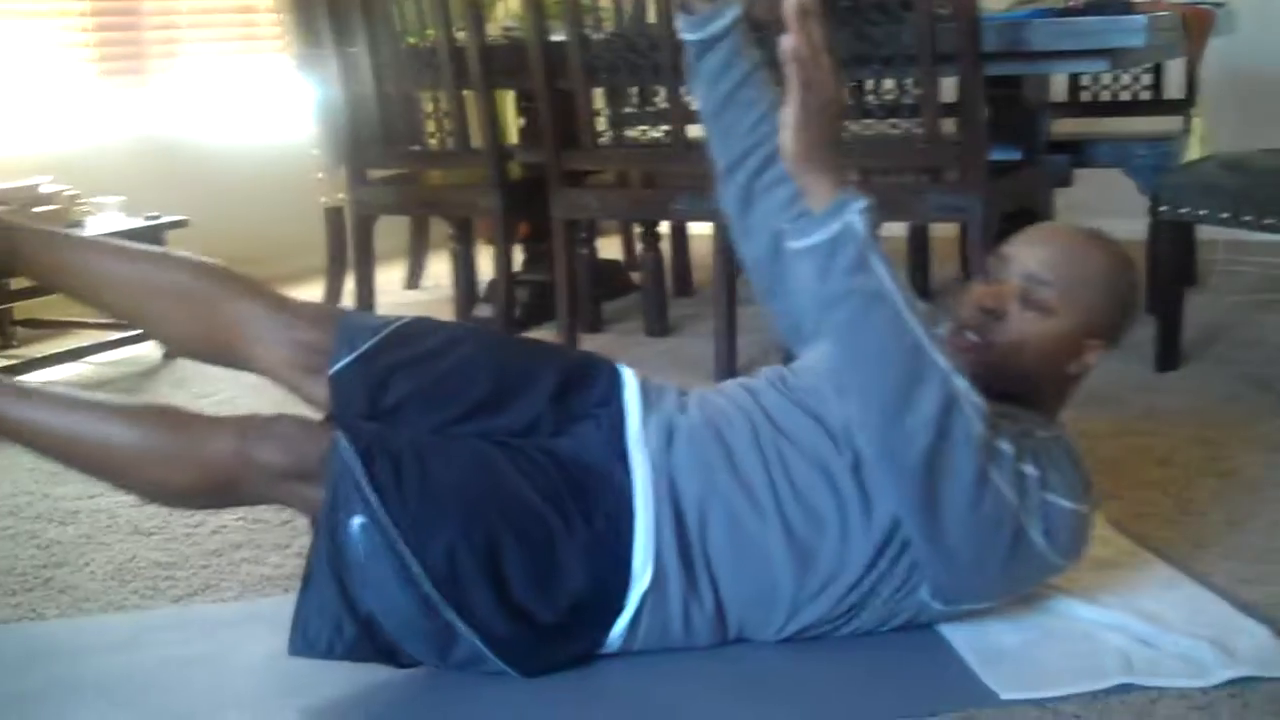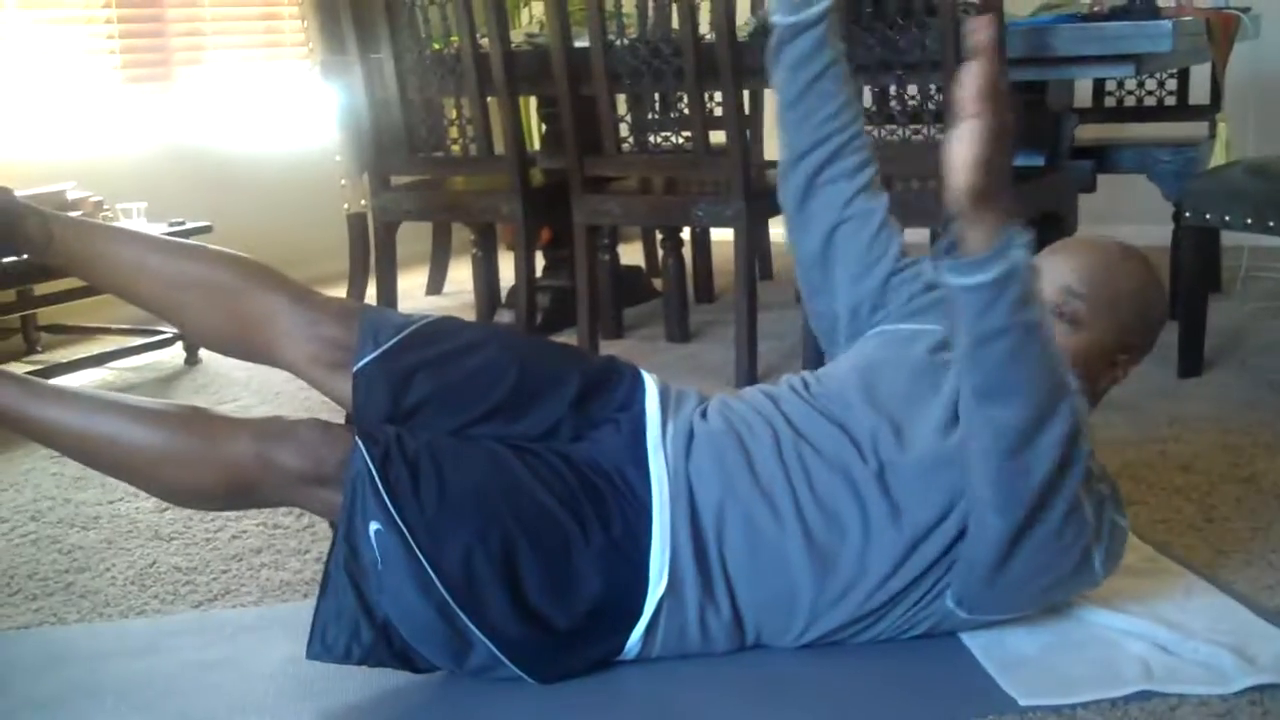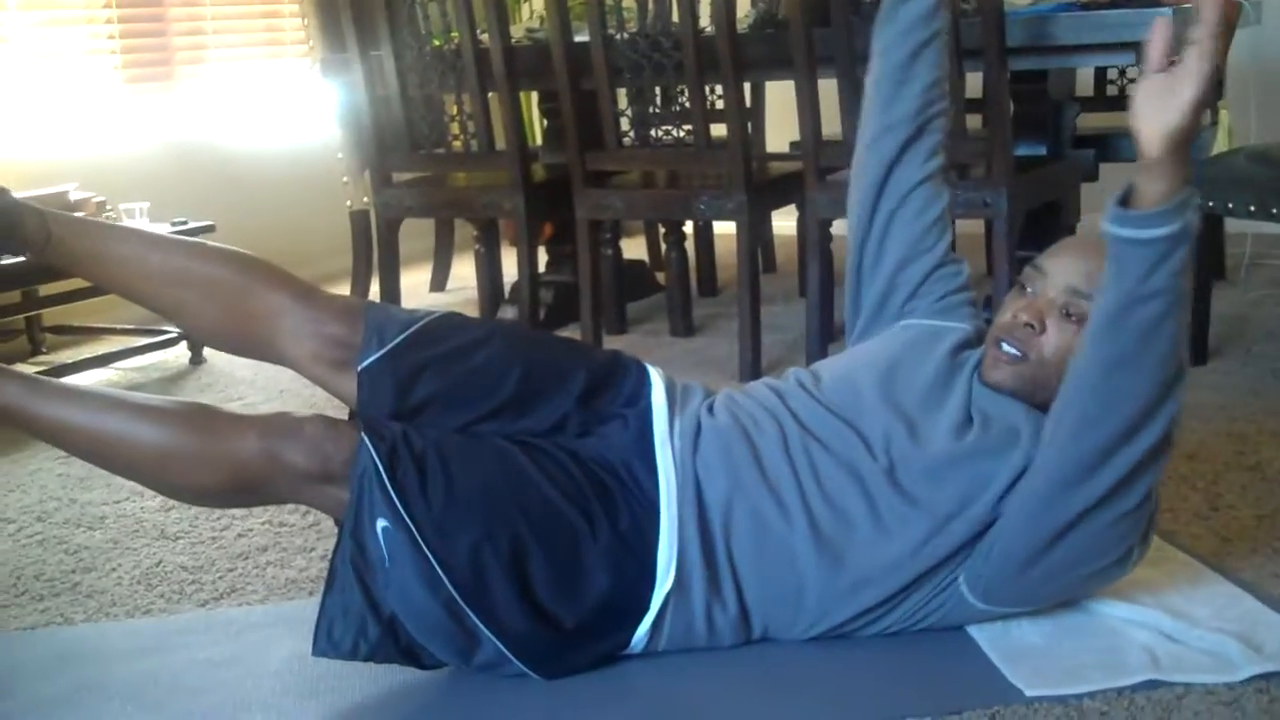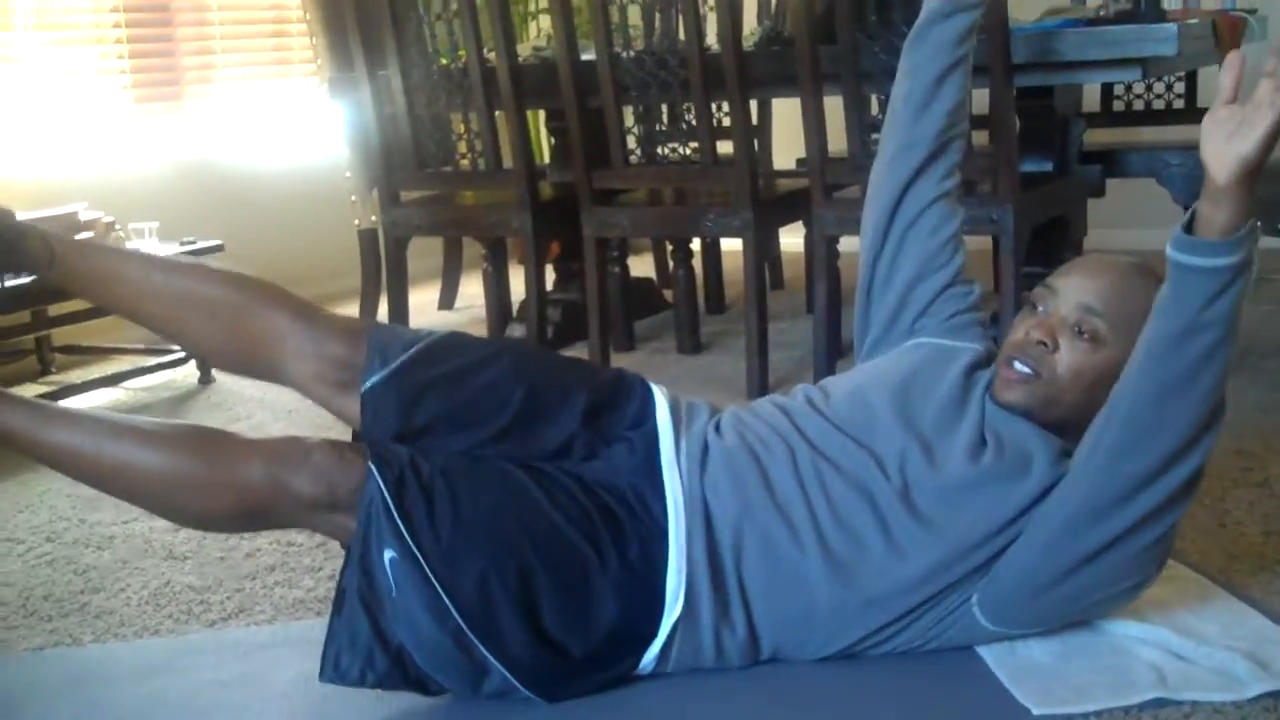
dt=0.4s
person 1, frame 1
left shoulder: (1030, 508)
right shoulder: (918, 353)
left elbow: (918, 438)
right elbow: (767, 212)
left wrist: (825, 187)
left hip: (614, 561)
right hip: (617, 417)
left knee: (275, 458)
right knee: (284, 335)
person 1, frame 2
left shoulder: (1065, 525)
right shoulder: (925, 327)
left elbow: (1019, 433)
right elbow: (828, 188)
left wrist: (980, 221)
left hip: (628, 566)
right hip: (640, 425)
left knee: (288, 459)
right knee: (308, 331)
person 1, frame 3
left shoulder: (1069, 518)
right shoulder: (943, 331)
left elbow: (1120, 405)
right elbow: (896, 168)
left wrist: (1157, 181)
left hip: (636, 556)
right hip: (642, 419)
left knee: (293, 454)
right knee: (311, 328)
person 1, frame 4
left shoulder: (1068, 531)
right shoulder: (949, 347)
left elbow: (1161, 427)
right elbow: (912, 186)
left hip: (638, 581)
right hip: (648, 436)
left knee: (303, 480)
right knee: (311, 346)
